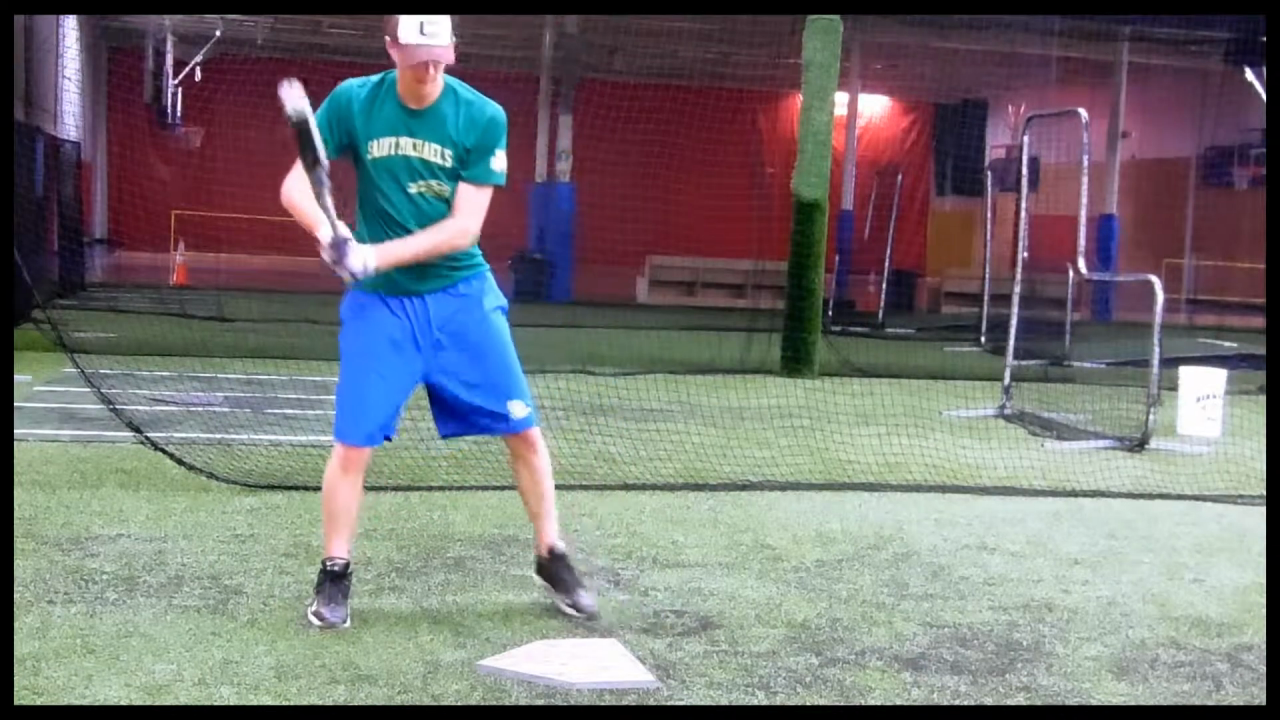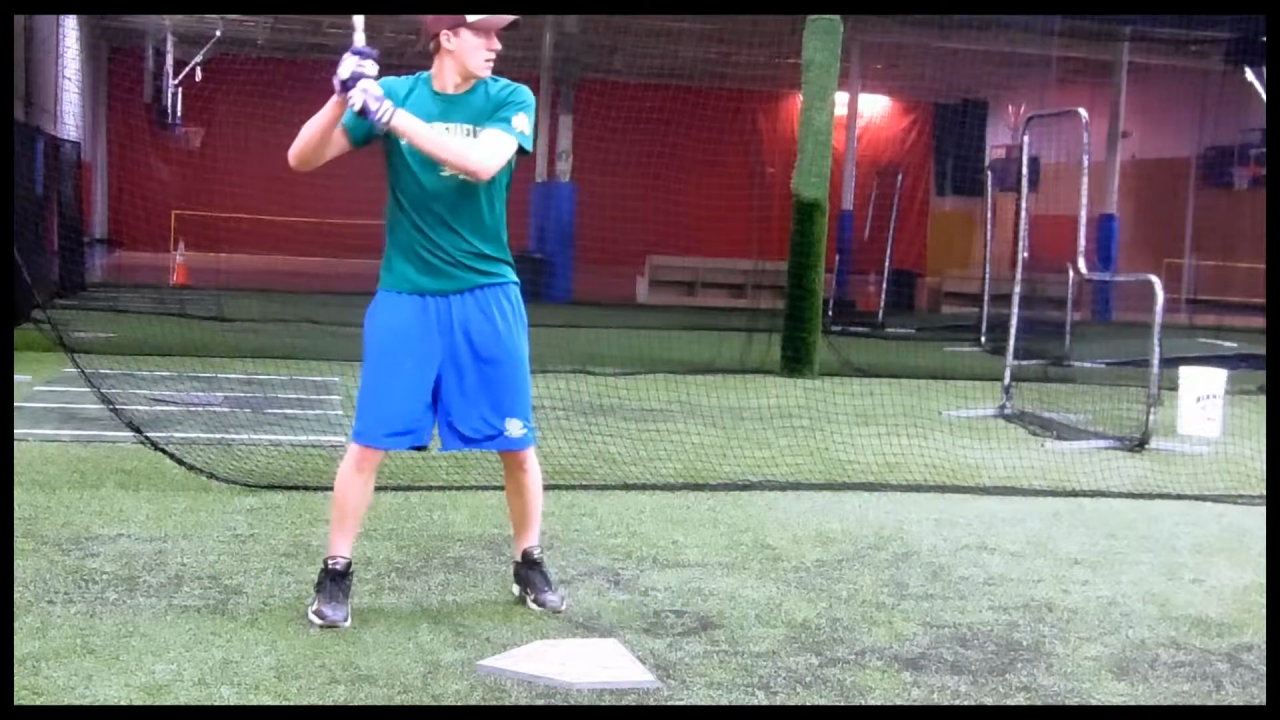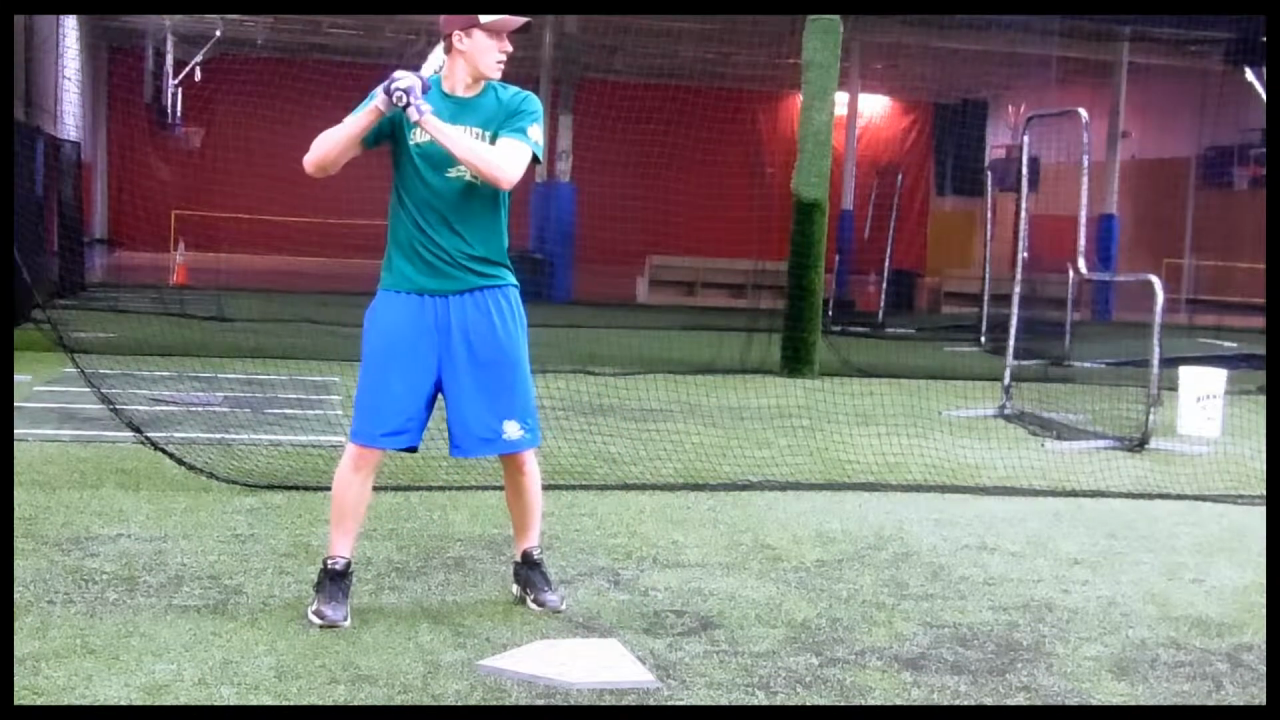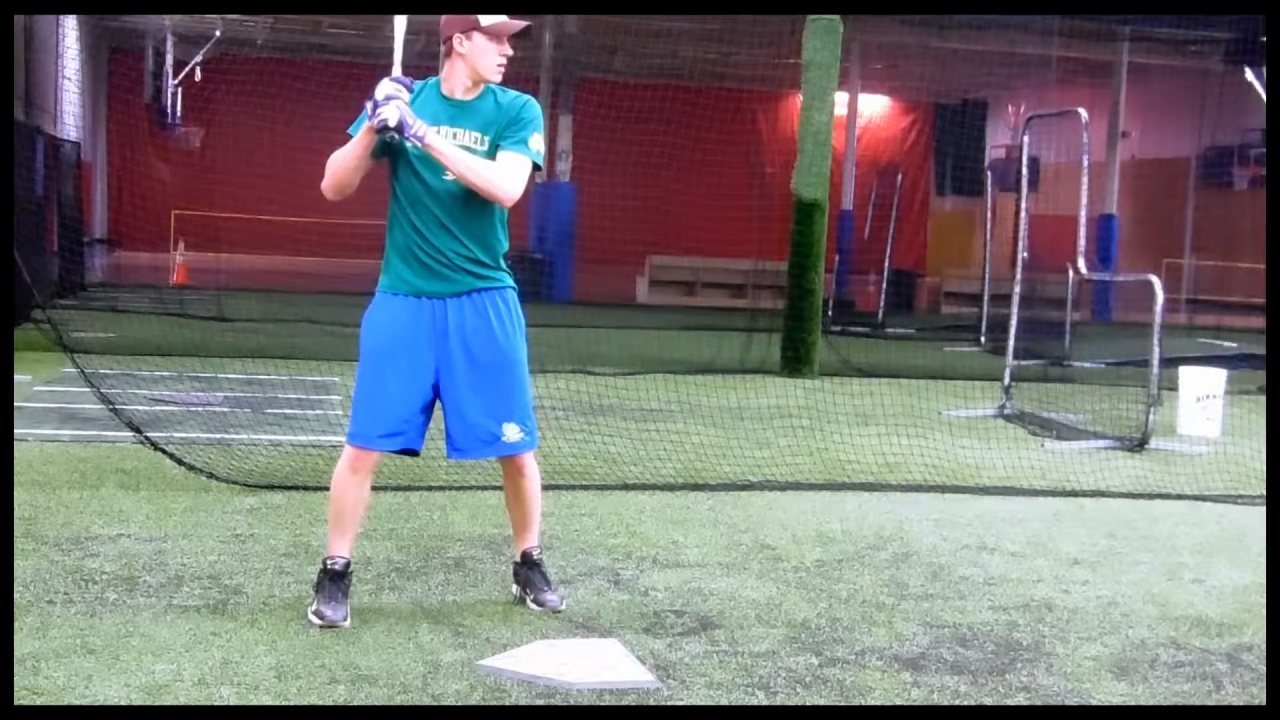
dt=0.5s
person 1, frame 1
left shoulder: (483, 117)
right shoulder: (351, 102)
left elbow: (465, 226)
right elbow: (296, 186)
left wrist: (378, 253)
right wrist: (327, 232)
left hip: (461, 293)
right hip: (376, 301)
left knee: (522, 429)
right knee: (353, 444)
left ankle: (551, 556)
right ankle: (334, 575)
person 1, frame 2
left shoulder: (511, 98)
right shoulder: (393, 91)
left elbow: (482, 162)
right elbow: (301, 159)
left wrist: (390, 113)
right wrist: (342, 98)
left hip: (488, 297)
right hip: (405, 297)
left knee: (516, 443)
right knee: (370, 441)
left ankle: (529, 563)
right ankle: (335, 574)
person 1, frame 3
left shoulder: (519, 105)
right shoulder: (403, 96)
left elbow: (505, 172)
right elbow: (317, 164)
left wrist: (426, 117)
right wrist: (381, 104)
left hip: (487, 299)
right hip: (405, 298)
left knee: (517, 445)
right knee: (367, 442)
left ankle: (529, 564)
right ankle: (335, 574)
person 1, frame 4
left shoulder: (518, 110)
right shoulder: (401, 97)
left elbow: (506, 188)
right elbow: (334, 187)
left wrist: (420, 132)
right wrist: (373, 125)
left hip: (484, 301)
right hip: (402, 300)
left knee: (515, 447)
right knee: (364, 445)
left ankle: (528, 564)
right ankle: (334, 575)
